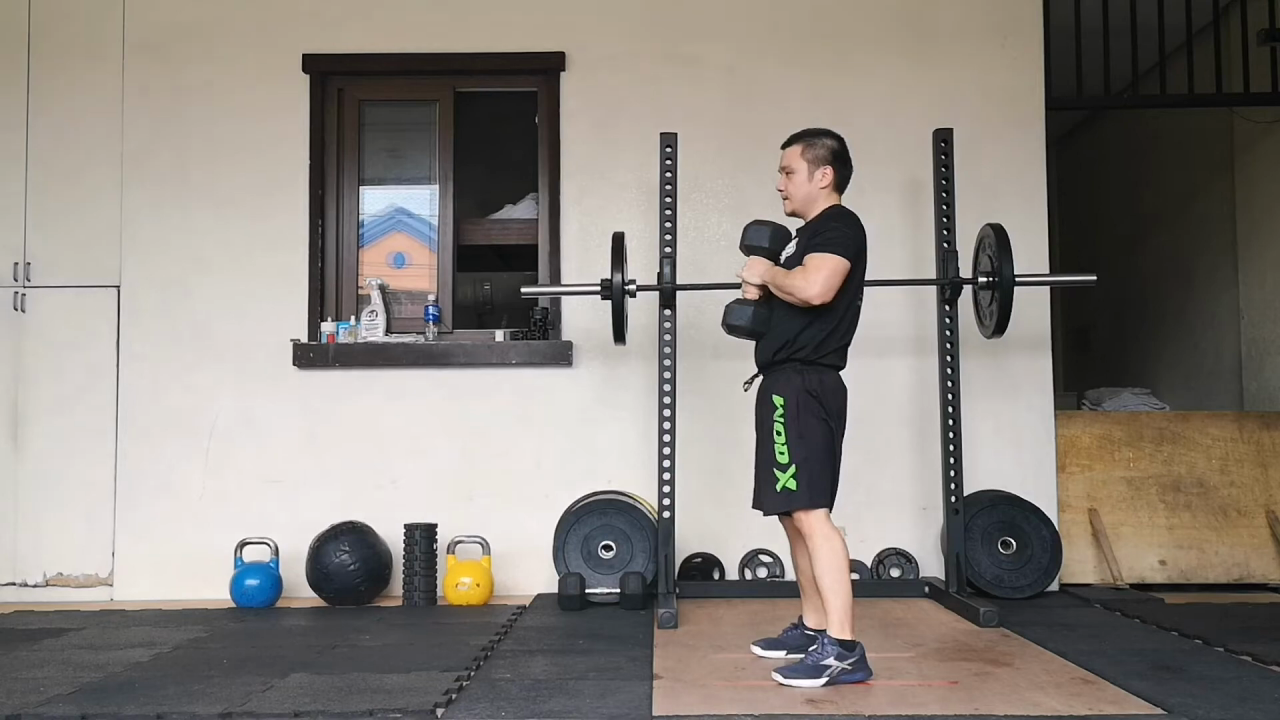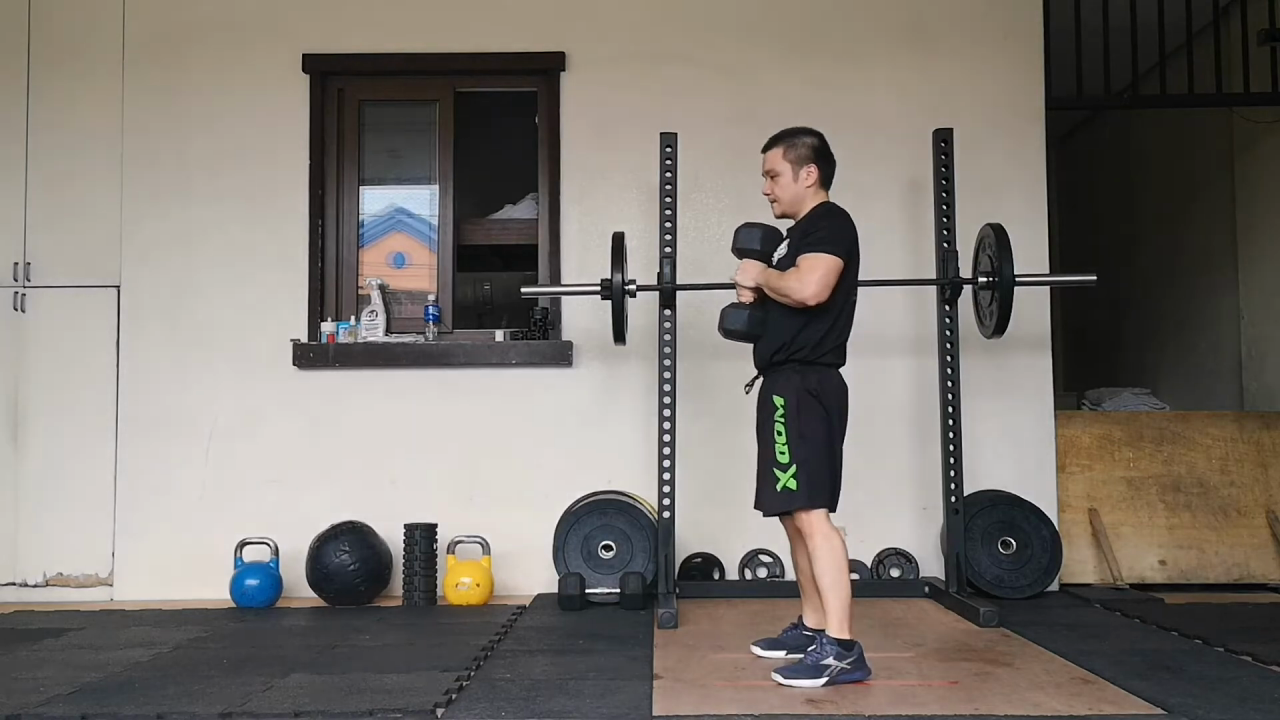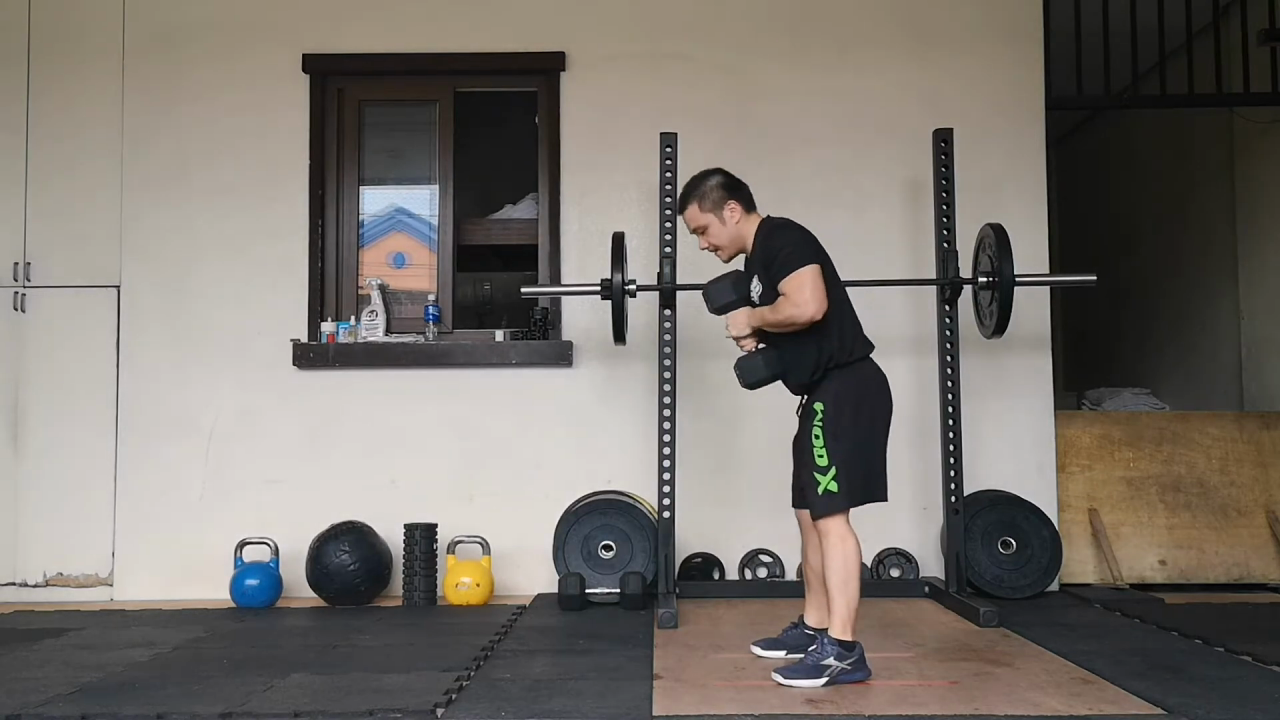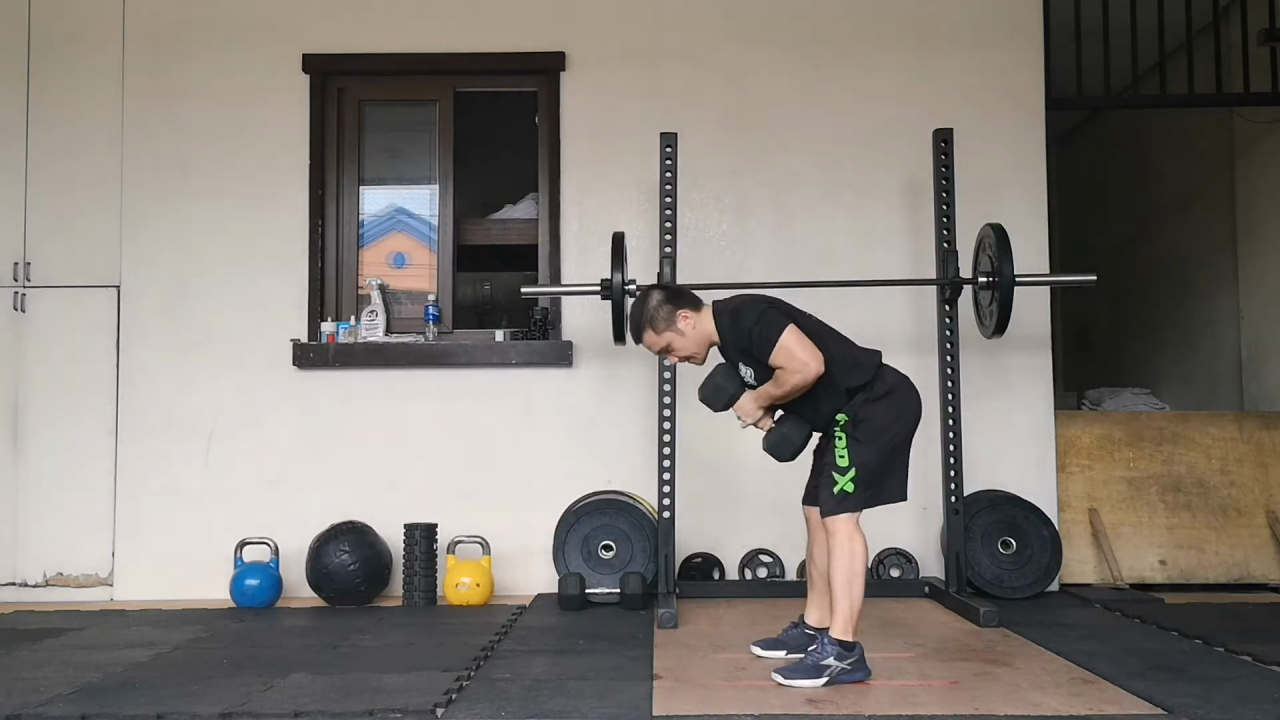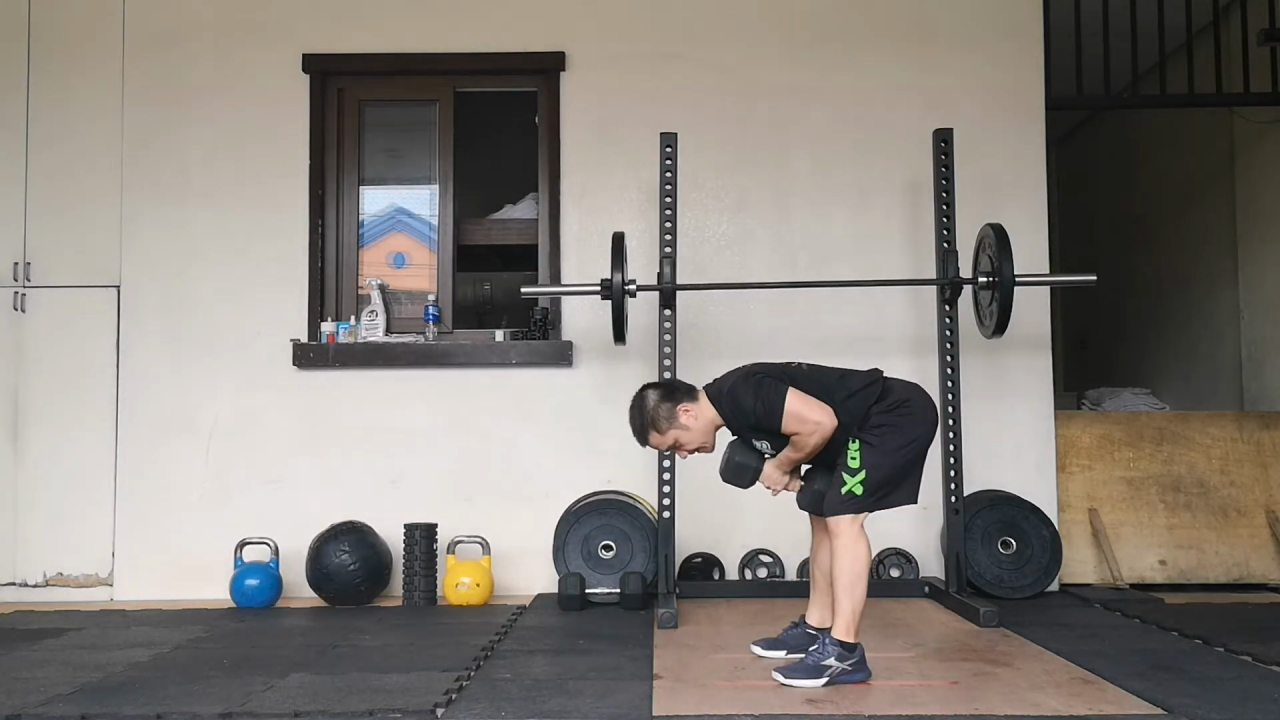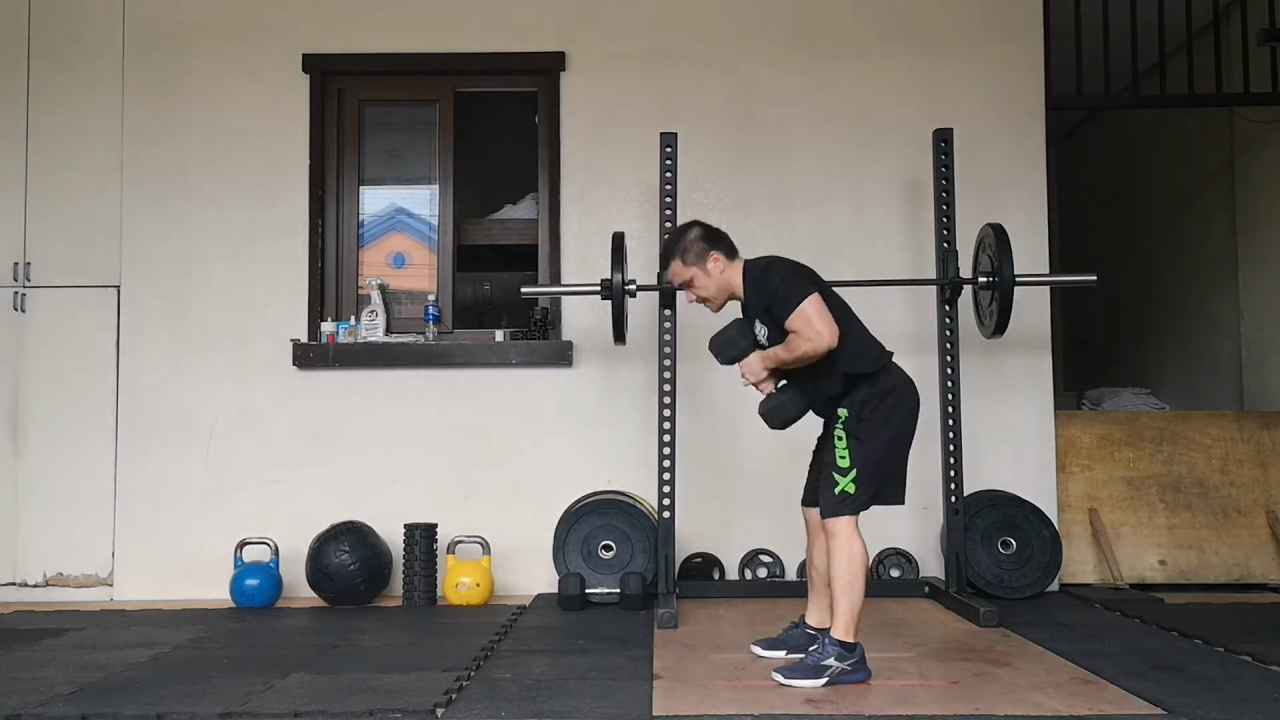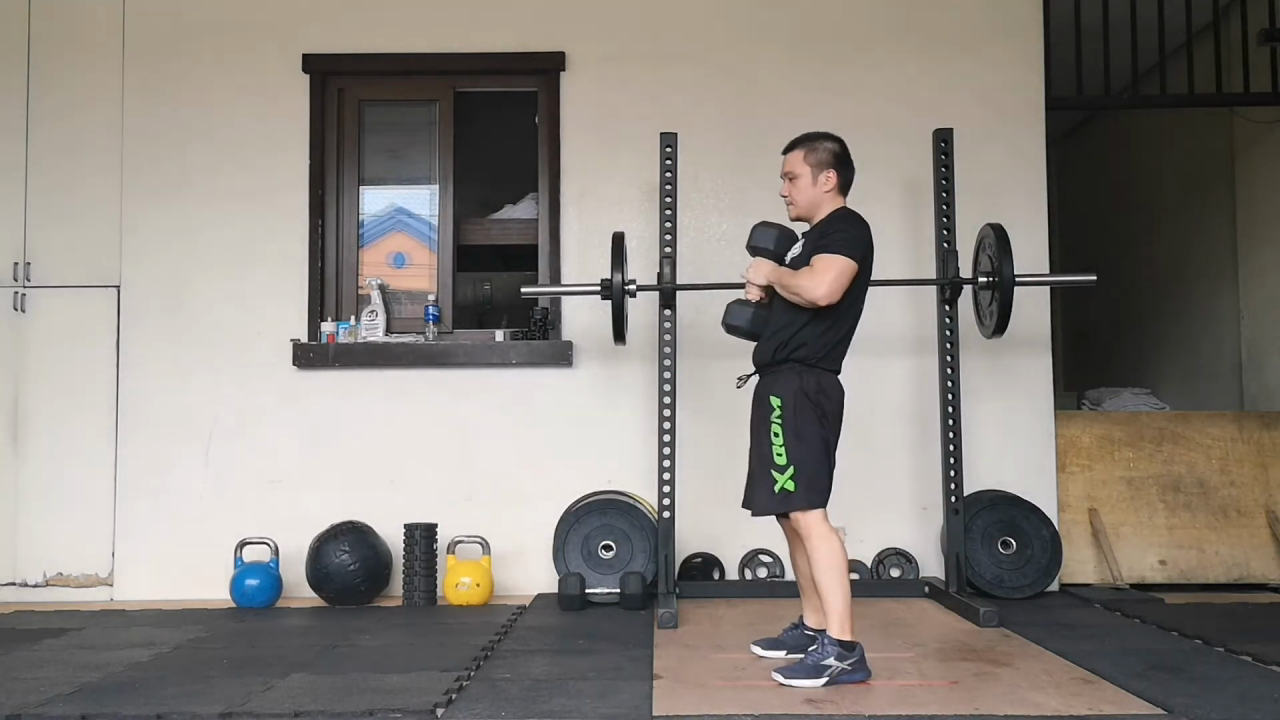
dt=0.7s
person 1, frame 1
left shoulder: (839, 225)
right shoulder: (808, 233)
left elbow: (814, 289)
left wrist: (765, 272)
right wrist: (760, 288)
left hip: (804, 385)
right hip: (784, 385)
left knee: (809, 513)
right knee: (794, 513)
left ankle: (843, 649)
right ankle: (813, 627)
person 1, frame 2
left shoulder: (829, 222)
right shoulder: (801, 232)
left elbow: (809, 289)
left wrist: (758, 274)
right wrist: (755, 289)
left hip: (804, 386)
right hip: (786, 386)
left knee: (809, 514)
right knee: (793, 514)
left ankle: (842, 649)
right ankle: (812, 628)
person 1, frame 3
left shoulder: (782, 238)
right shoulder: (759, 257)
left elbow: (809, 306)
left wrist: (751, 318)
right wrist: (751, 331)
left hip: (846, 390)
right hip: (824, 395)
left knee: (830, 515)
right knee: (810, 513)
left ankle: (843, 650)
right ankle: (814, 627)
person 1, frame 4
left shoulder: (743, 317)
right shoulder: (730, 332)
left elbow: (808, 365)
left wrist: (757, 400)
right wrist: (763, 409)
left hip: (879, 404)
right hip: (855, 411)
left knee: (839, 515)
right knee: (818, 512)
left ankle: (843, 652)
right ankle: (814, 629)
person 1, frame 5
left shoulder: (742, 395)
right shoulder: (732, 403)
left elbow: (820, 422)
right elbow: (796, 429)
left wrist: (781, 467)
right wrist: (789, 470)
left hip: (897, 415)
right hip: (878, 420)
left knee: (843, 517)
right knee: (824, 515)
left ankle: (843, 652)
right ankle: (816, 629)
person 1, frame 6
left shoulder: (773, 276)
right shoulder: (754, 300)
left elbow: (821, 336)
left wrist: (764, 361)
right wrist: (770, 371)
left hip: (872, 401)
right hip: (852, 403)
left knee: (839, 519)
right knee: (816, 513)
left ankle: (844, 651)
right ankle: (815, 627)
person 1, frame 7
left shoulder: (846, 228)
right shoulder: (817, 235)
left elbow: (821, 289)
left wrist: (770, 272)
right wrist: (766, 288)
left hip: (800, 387)
right hip: (782, 387)
left knee: (806, 513)
right knee: (792, 515)
left ankle: (843, 650)
right ankle: (814, 628)
